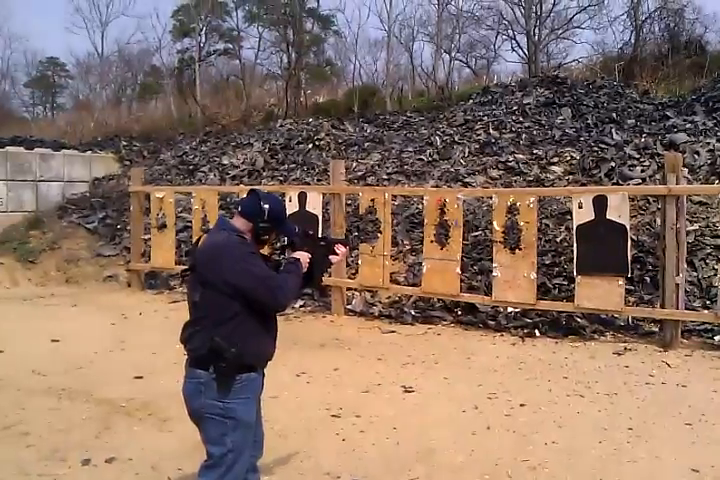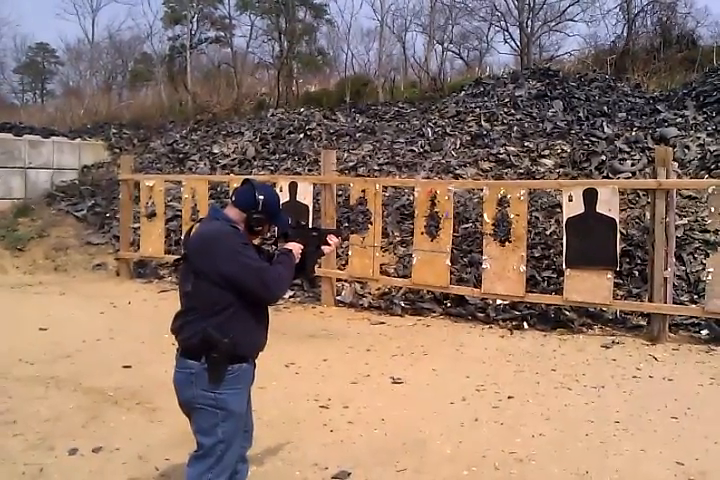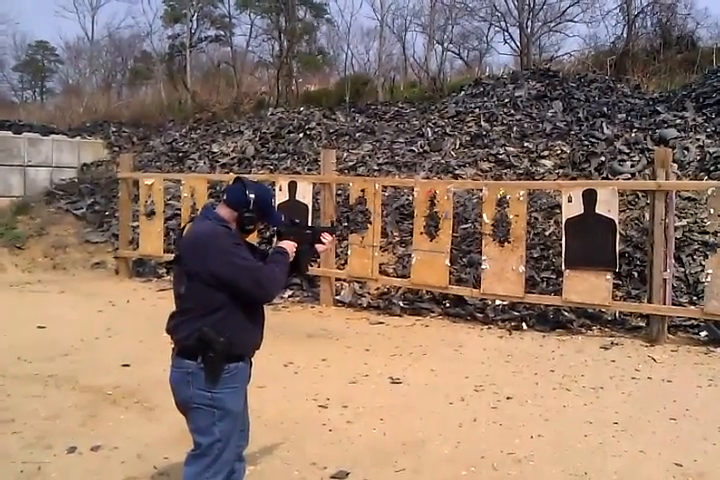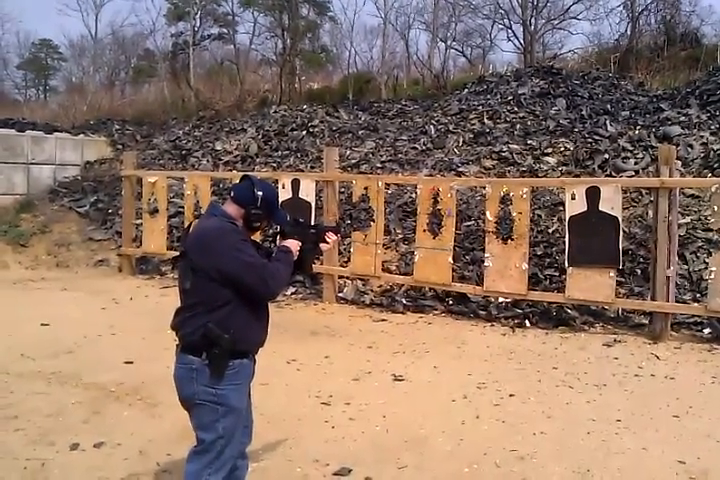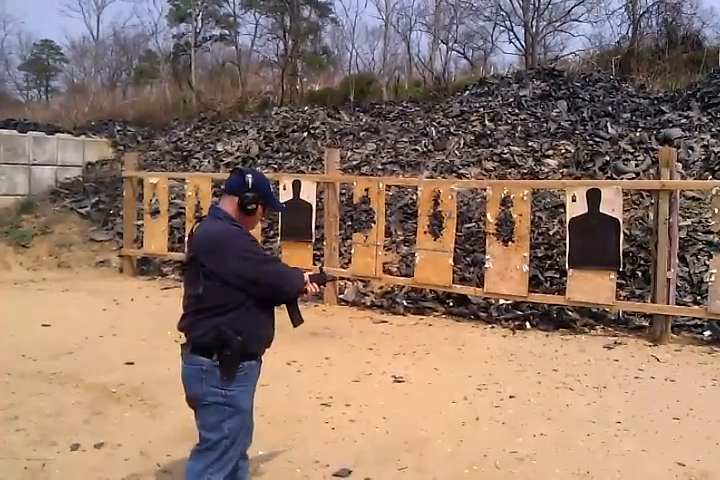
dt=1s
person 1, frame 1
left shoulder: (229, 245)
right shoulder: (228, 251)
left elbow: (268, 282)
right elbow: (277, 295)
right wrist: (295, 265)
left hip: (233, 376)
right hip: (223, 383)
left knee: (246, 456)
person 1, frame 2
left shoulder: (224, 235)
right shoulder: (220, 240)
left elbow: (262, 272)
right elbow: (269, 287)
right wrist: (288, 256)
left hip: (225, 367)
right hip: (213, 373)
left knee: (234, 447)
person 1, frame 3
left shoulder: (219, 235)
right shoulder: (211, 240)
left elbow: (258, 268)
right elbow: (263, 286)
right wrist: (282, 254)
left hip: (222, 366)
right hip: (209, 373)
left knee: (231, 447)
person 1, frame 4
left shoulder: (224, 232)
right shoulder: (218, 236)
left elbow: (260, 268)
right elbow: (267, 283)
right wrist: (286, 253)
left hip: (225, 363)
right hip: (213, 369)
left knee: (234, 444)
right knee: (216, 455)
person 1, frame 5
left shoulder: (216, 232)
right shoulder: (226, 239)
left elbow: (256, 286)
right elbow: (280, 280)
left wrist: (296, 286)
right wrist: (298, 277)
left hip: (226, 364)
right hip: (220, 369)
left knee: (234, 446)
